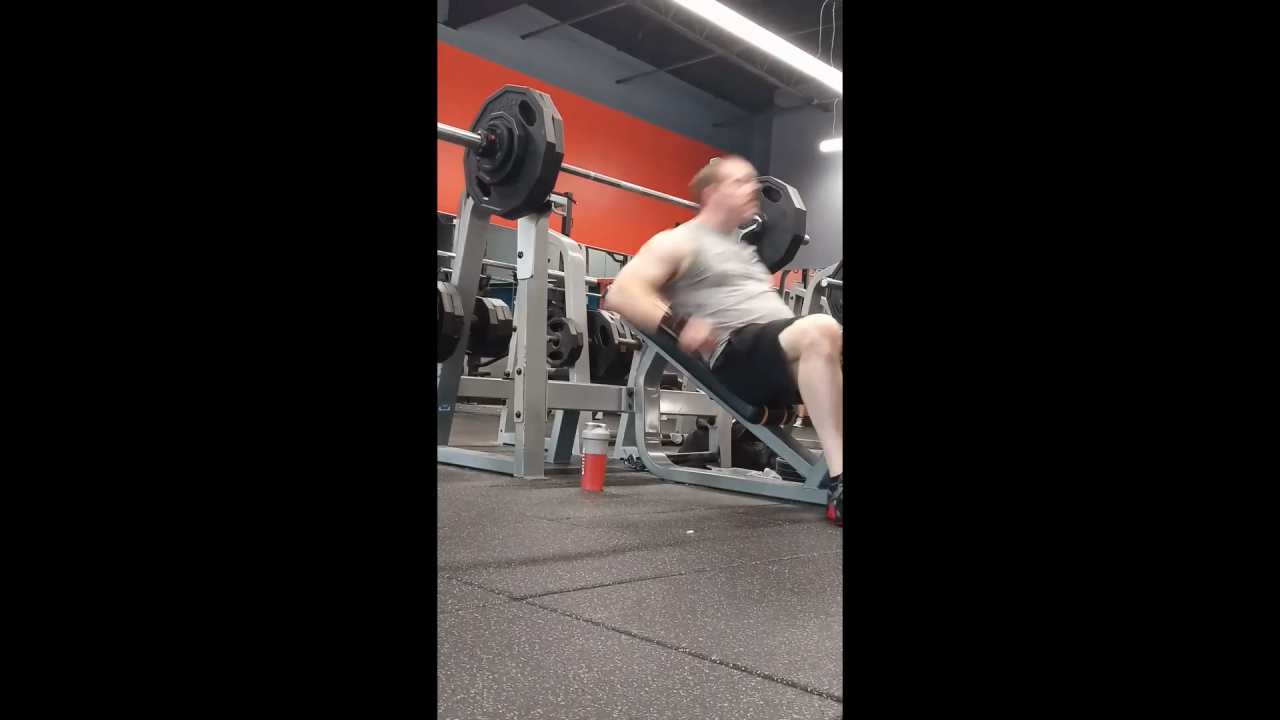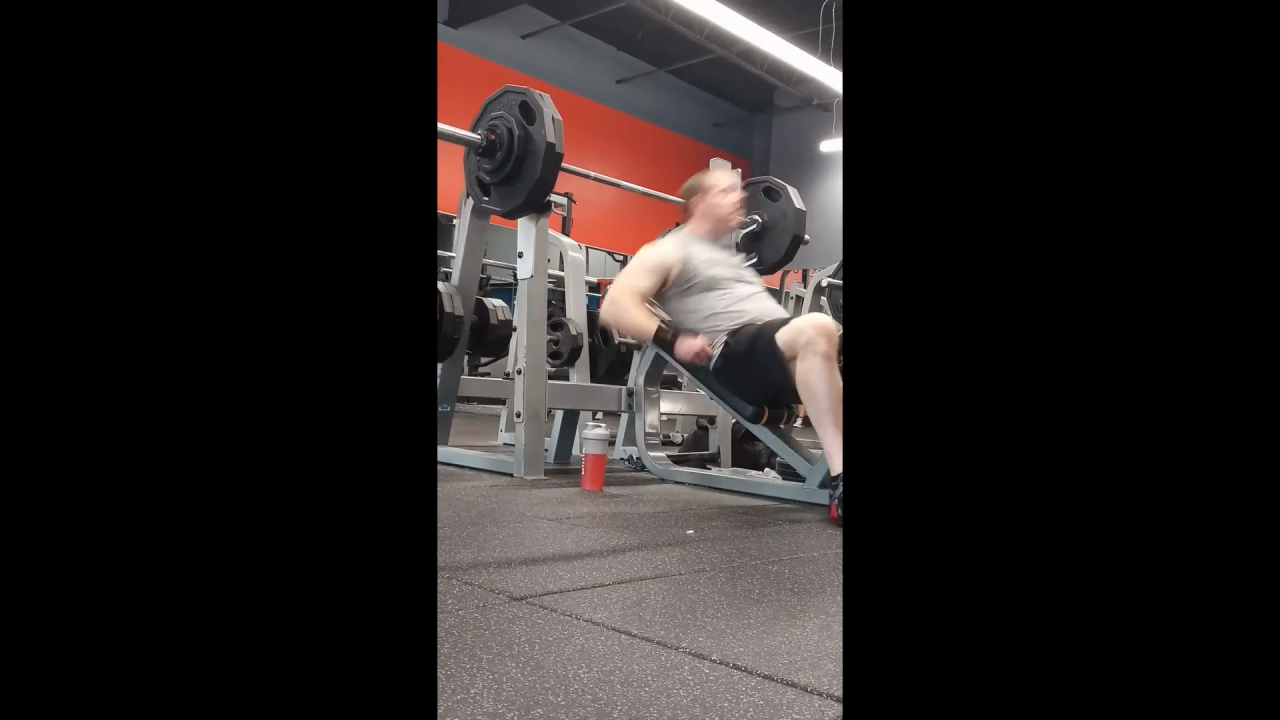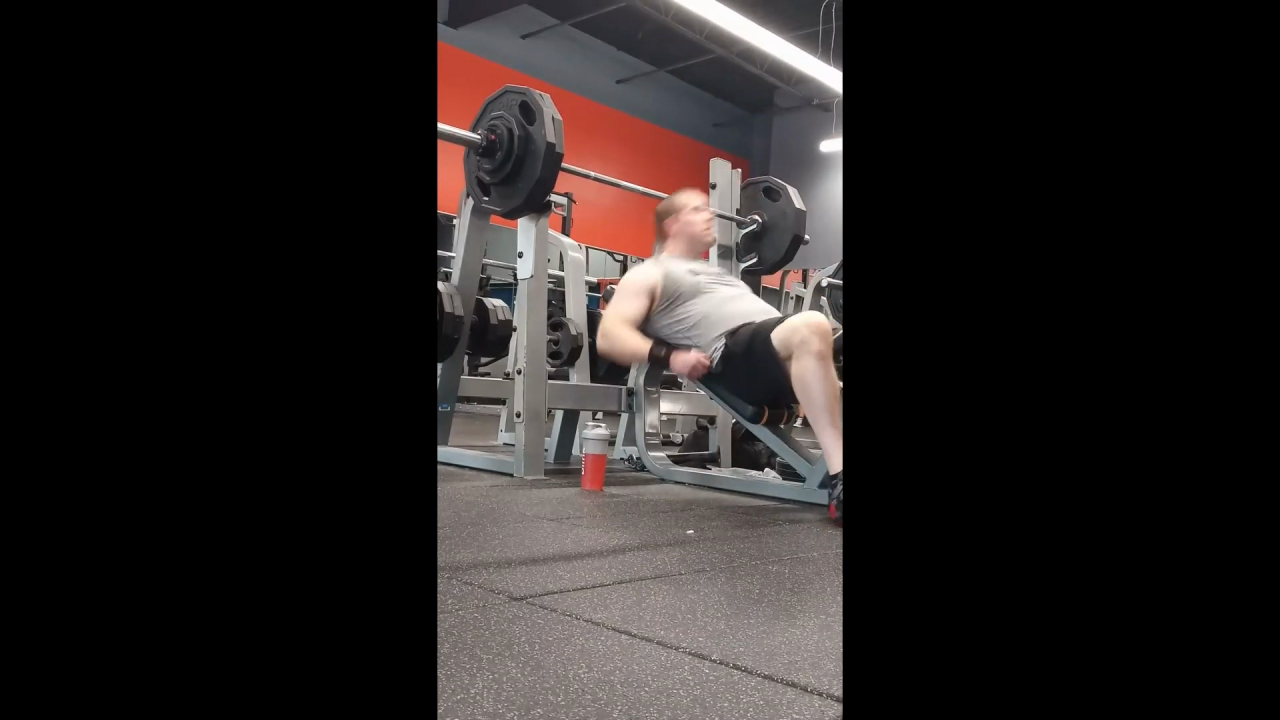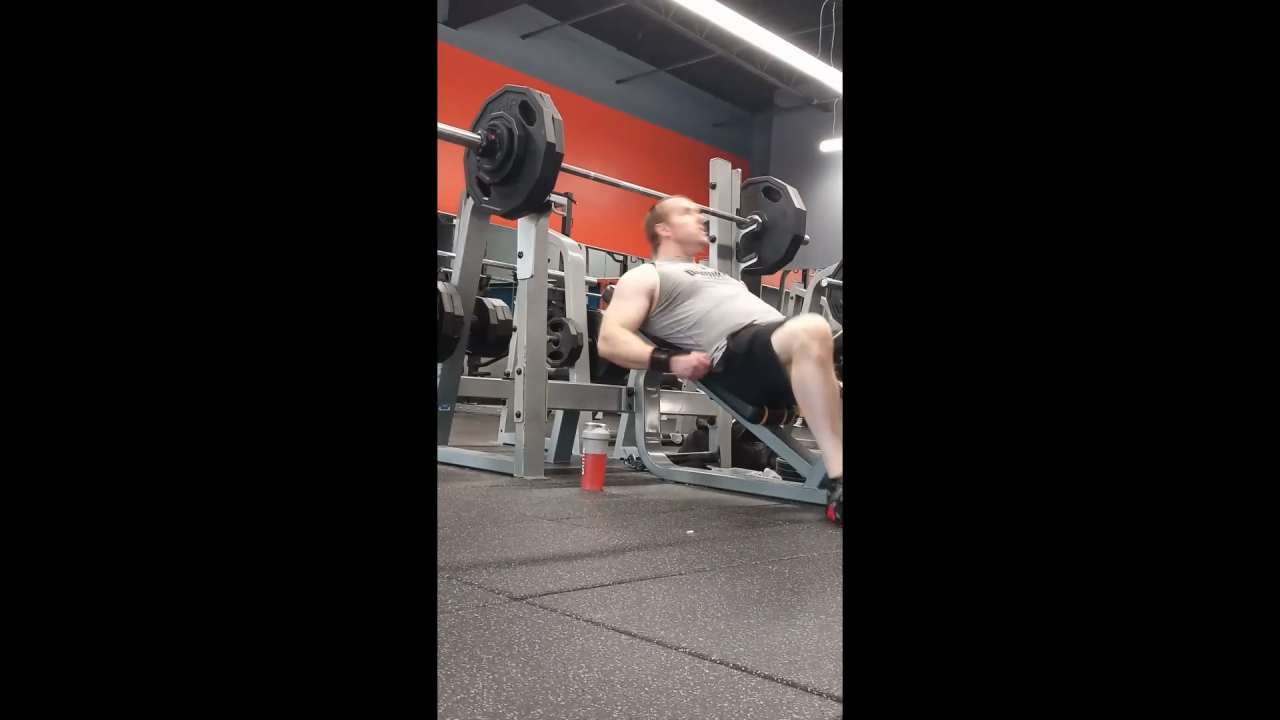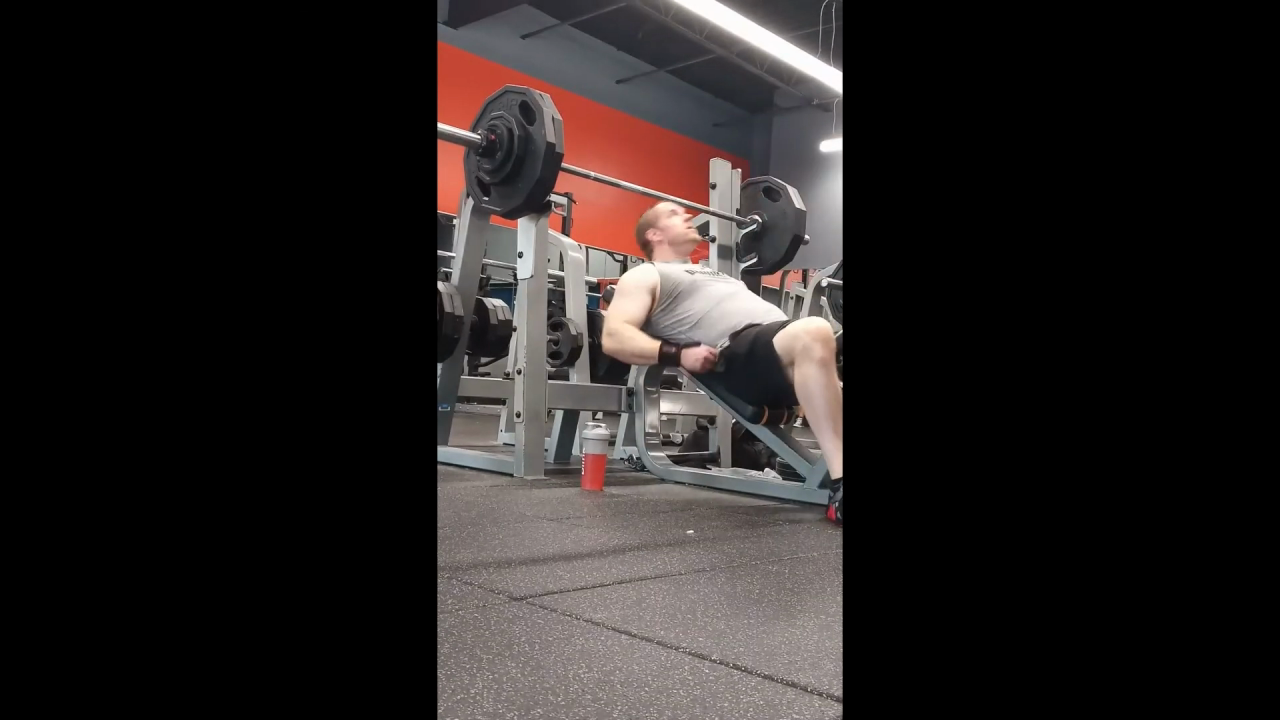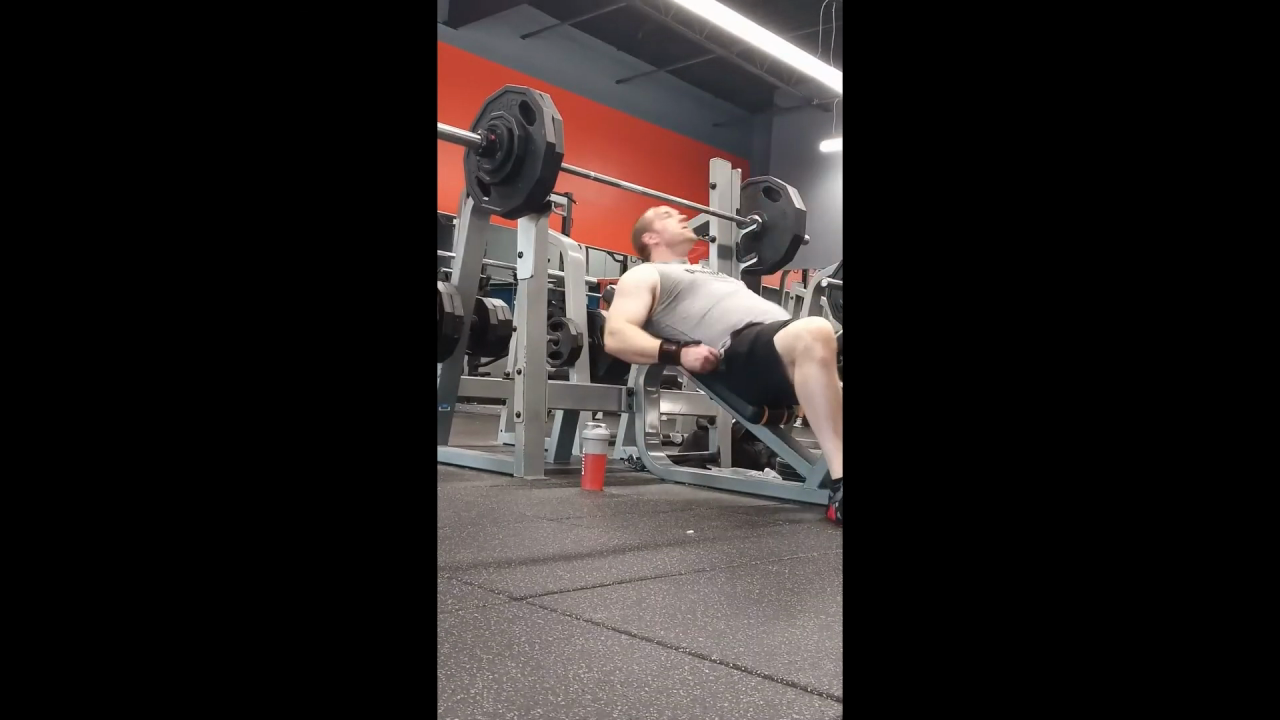
dt=0.1s
person 1, frame 1
left shoulder: (742, 249)
right shoulder: (680, 242)
right elbow: (621, 292)
right wrist: (679, 325)
left hip: (784, 342)
right hip: (739, 351)
right knee: (822, 331)
right ankle: (838, 485)
person 1, frame 2
left shoulder: (731, 257)
right shoulder: (668, 253)
right elbow: (615, 306)
right wrist: (675, 339)
left hip: (782, 346)
right hip: (739, 351)
right knee: (816, 330)
right ankle: (839, 484)
person 1, frame 3
left shoulder: (712, 272)
right shoulder: (653, 274)
right elbow: (609, 337)
right wrist: (668, 356)
left hip: (781, 348)
right hip: (737, 352)
right knee: (811, 327)
right ankle: (839, 482)
person 1, frame 4
left shoulder: (710, 272)
right shoulder: (645, 277)
right elbow: (609, 341)
right wrist: (669, 360)
left hip: (784, 343)
right hip: (740, 352)
right knee: (811, 332)
right ankle: (839, 486)
person 1, frame 5
left shoulder: (709, 273)
right shoulder: (647, 277)
right elbow: (614, 337)
right wrist: (679, 353)
left hip: (785, 345)
right hip: (742, 351)
right knee: (813, 334)
right ankle: (841, 487)
person 1, frame 6
left shoulder: (706, 272)
right shoulder: (644, 277)
right elbow: (616, 336)
right wrist: (678, 352)
right hip: (745, 349)
right knee: (814, 334)
right ankle: (840, 487)
